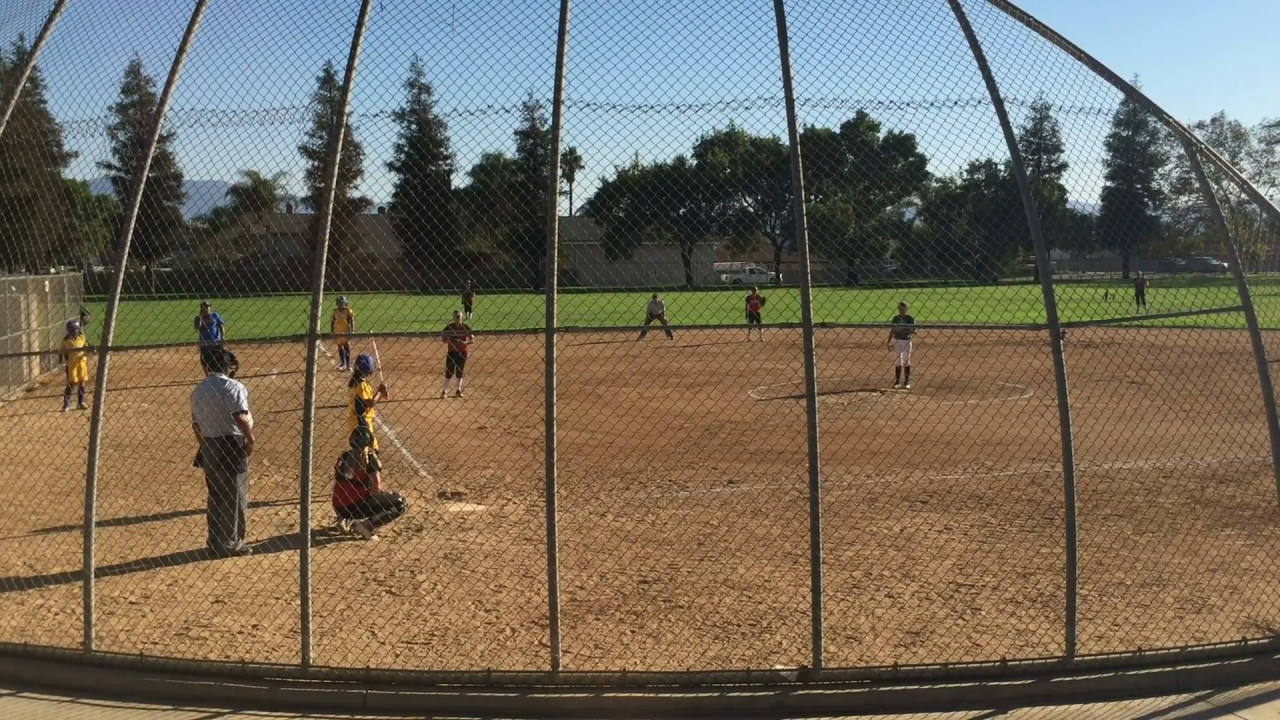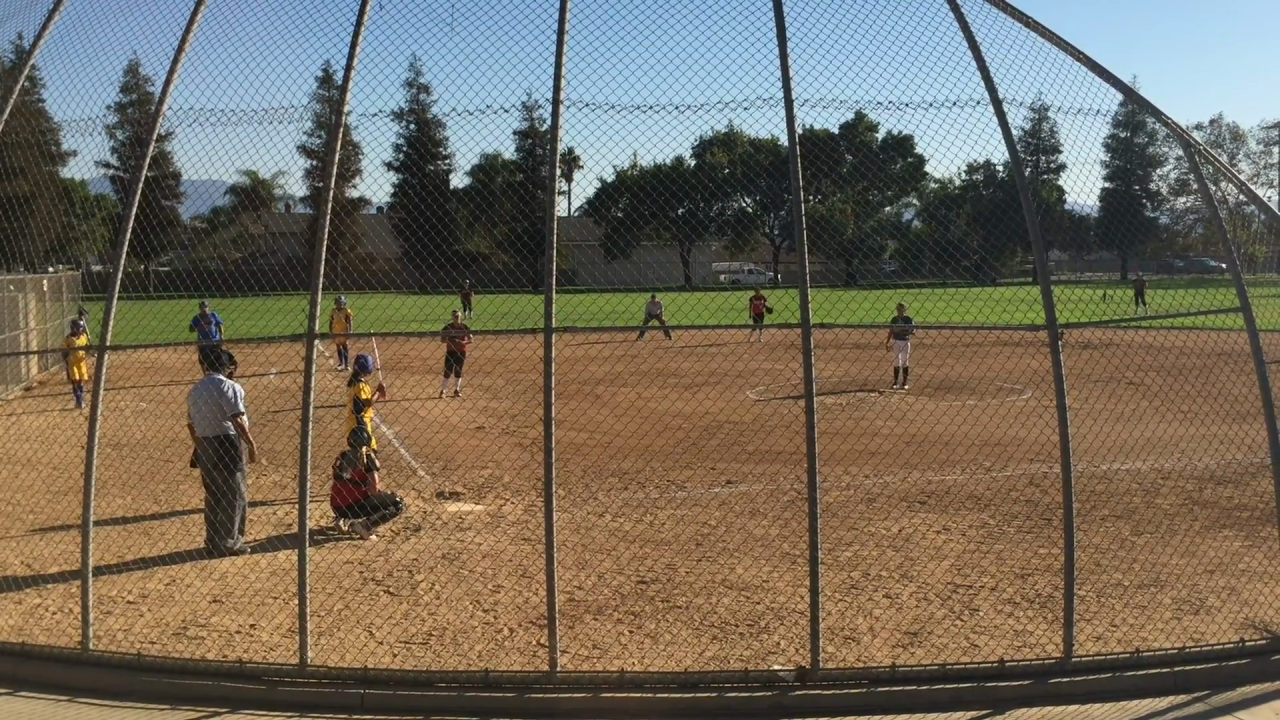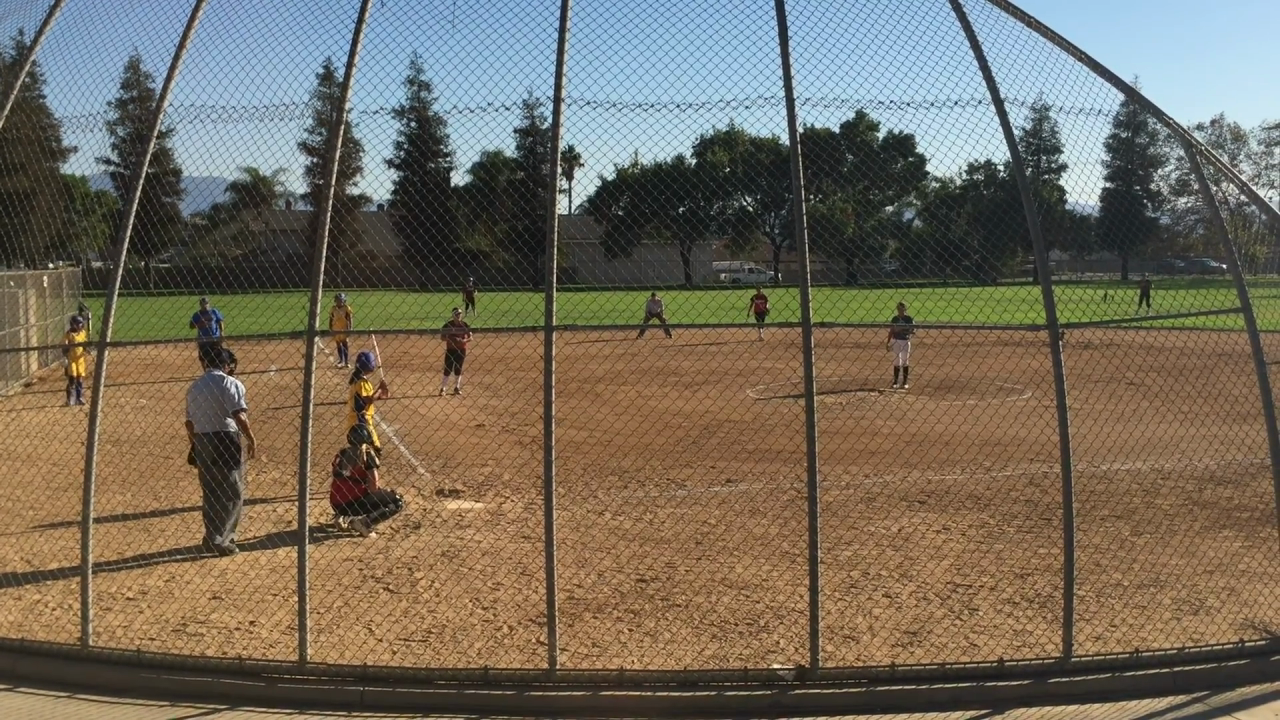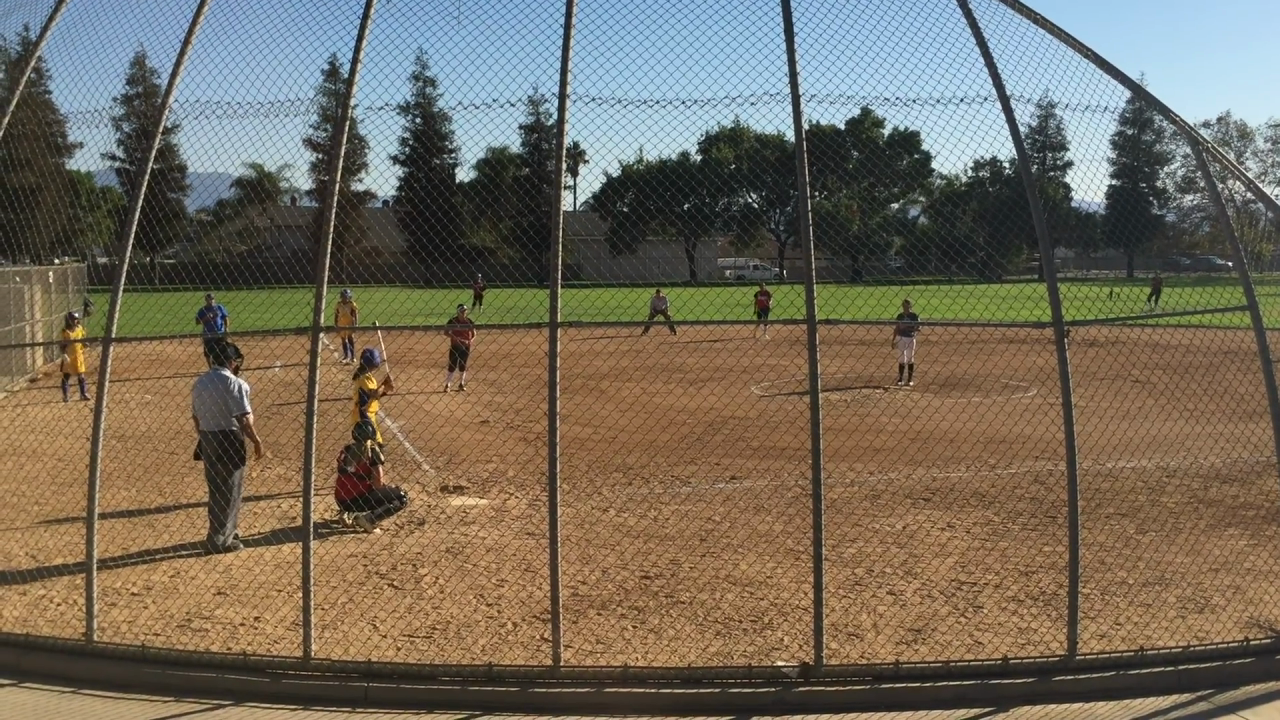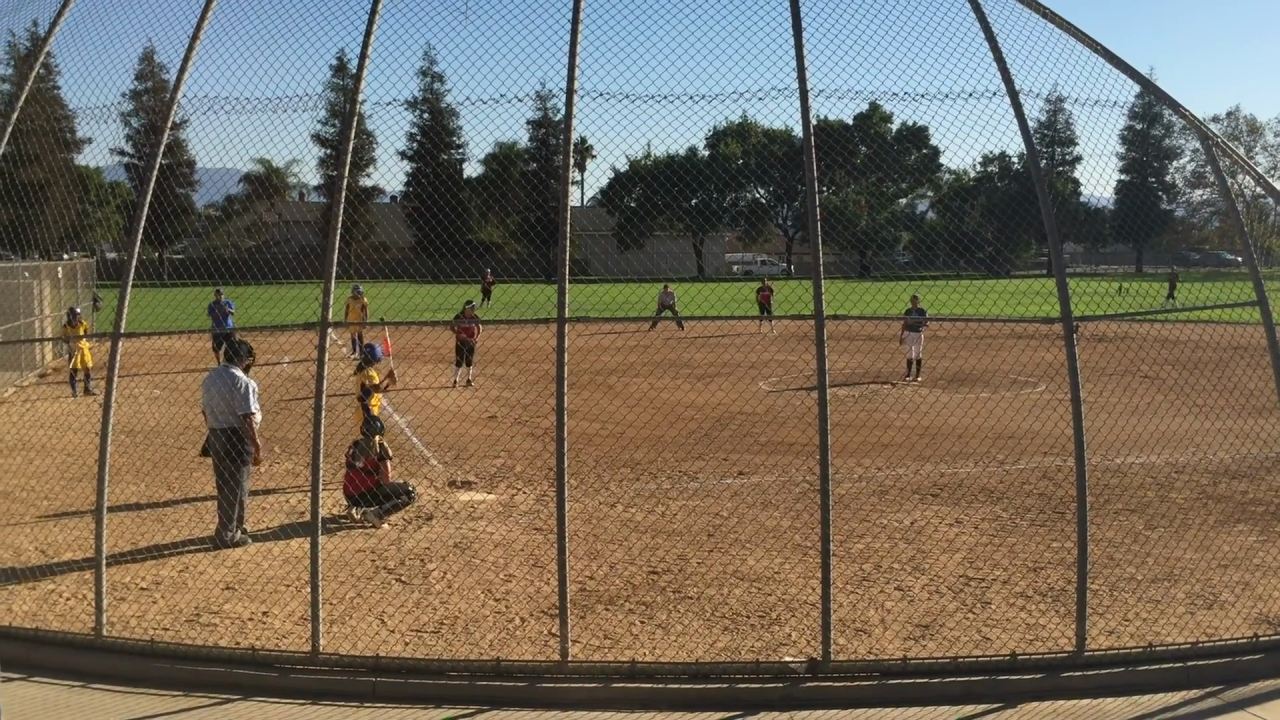
dt=0.4s
person 1, frame 1
left shoulder: (198, 390)
right shoulder: (232, 387)
left elbow: (196, 425)
right elbow: (240, 417)
right wrist: (250, 439)
left hip: (209, 446)
right hip: (231, 445)
left knee: (215, 495)
right knee: (234, 496)
left ankle: (215, 540)
right ankle: (230, 543)
person 1, frame 2
left shoulder: (195, 390)
right shoulder: (229, 387)
left elbow: (191, 425)
right elbow: (237, 420)
right wrist: (251, 444)
left hip: (204, 446)
right hip: (227, 444)
left knee: (212, 495)
right knee: (234, 495)
left ankle: (213, 540)
right ankle: (229, 542)
person 1, frame 3
left shoulder: (195, 387)
right shoulder: (230, 383)
left elbow: (189, 422)
right elbow: (239, 416)
left wrist: (196, 446)
right wrist: (251, 440)
left hip: (201, 443)
right hip: (225, 441)
left knee: (210, 493)
right knee: (232, 493)
left ankle: (212, 536)
right ankle: (220, 539)
person 1, frame 4
left shoulder: (200, 383)
right shoulder: (234, 383)
left elbow: (196, 416)
right elbow: (242, 418)
right wrist: (256, 441)
left hip: (207, 440)
right hip: (229, 440)
left knee: (216, 490)
right knee: (230, 492)
left ankle: (218, 533)
right ankle: (221, 539)
person 1, frame 5
left shoulder: (210, 378)
right shoulder: (242, 382)
left elbow: (206, 412)
right elbow: (247, 417)
right wrist: (257, 445)
left hip: (216, 436)
right hip: (236, 437)
left knee: (224, 486)
right knee: (236, 488)
left ankle: (229, 528)
right ankle: (229, 534)
